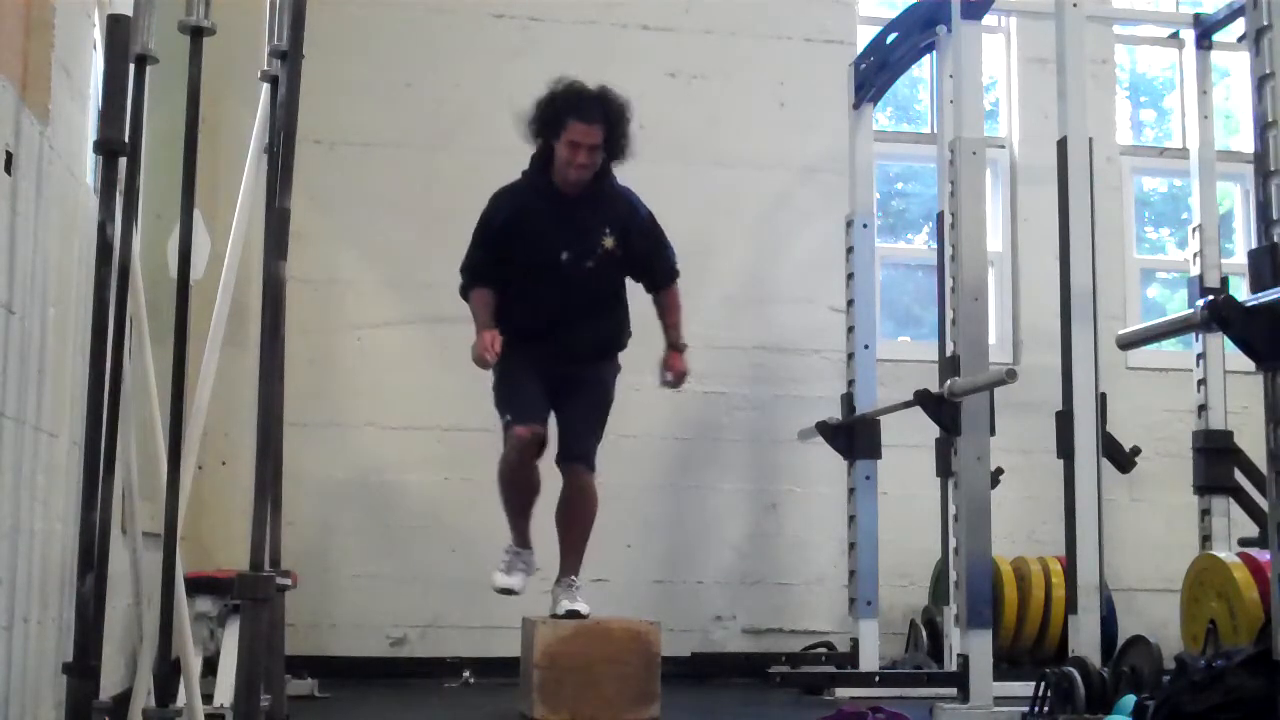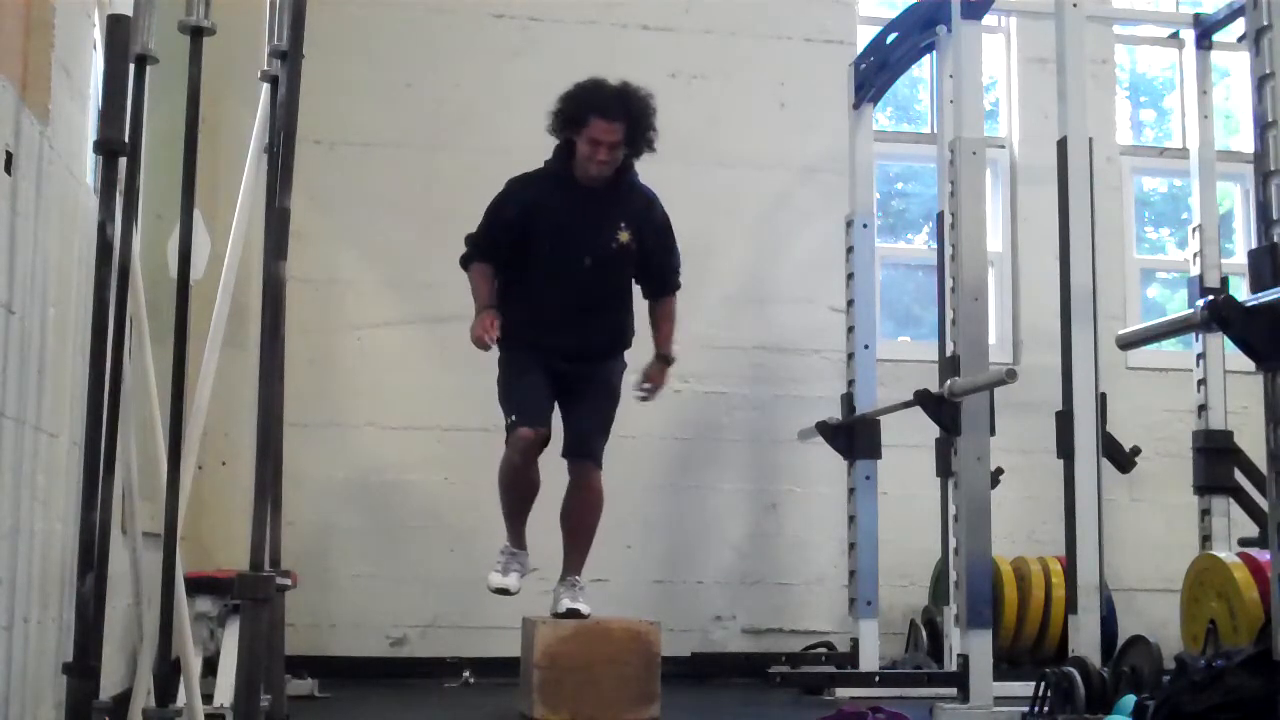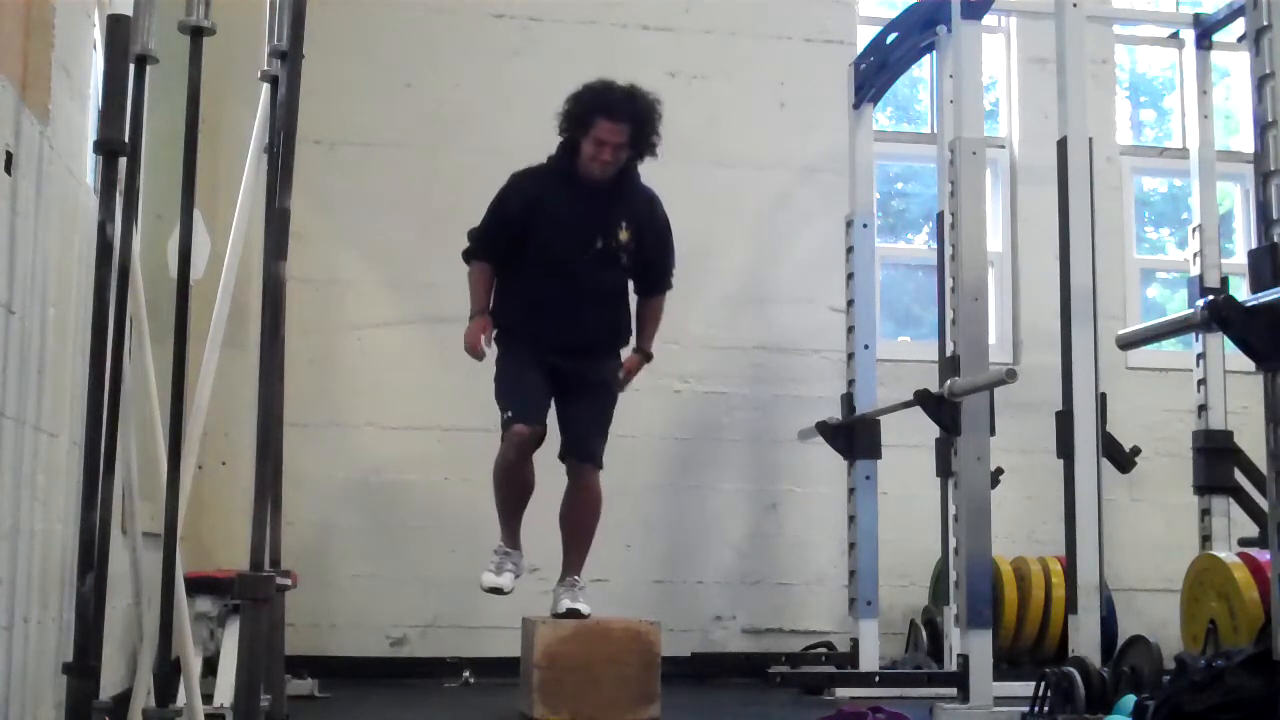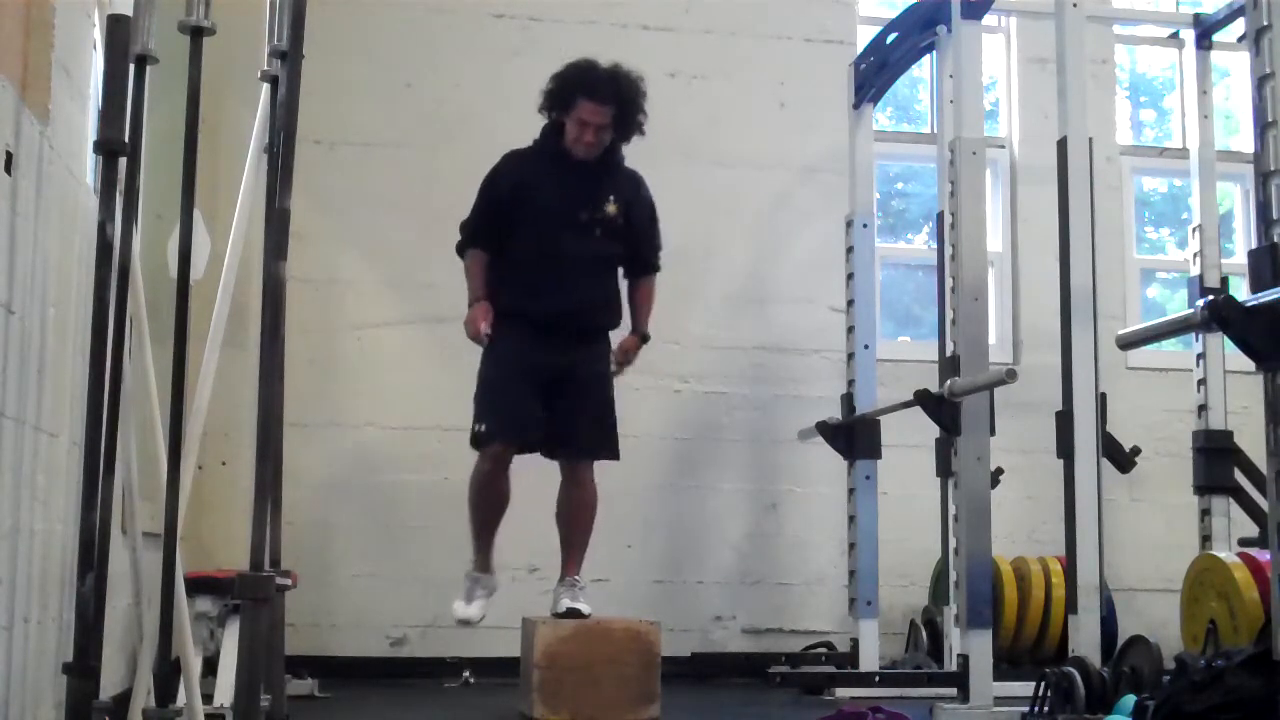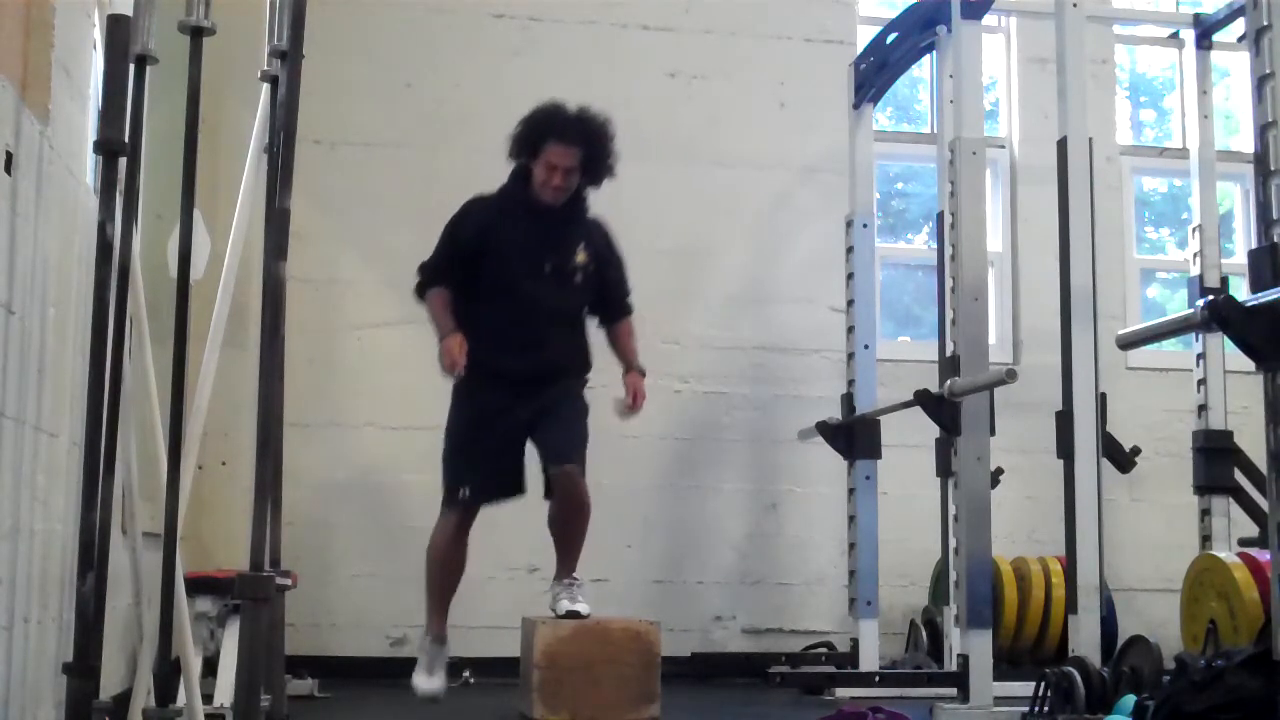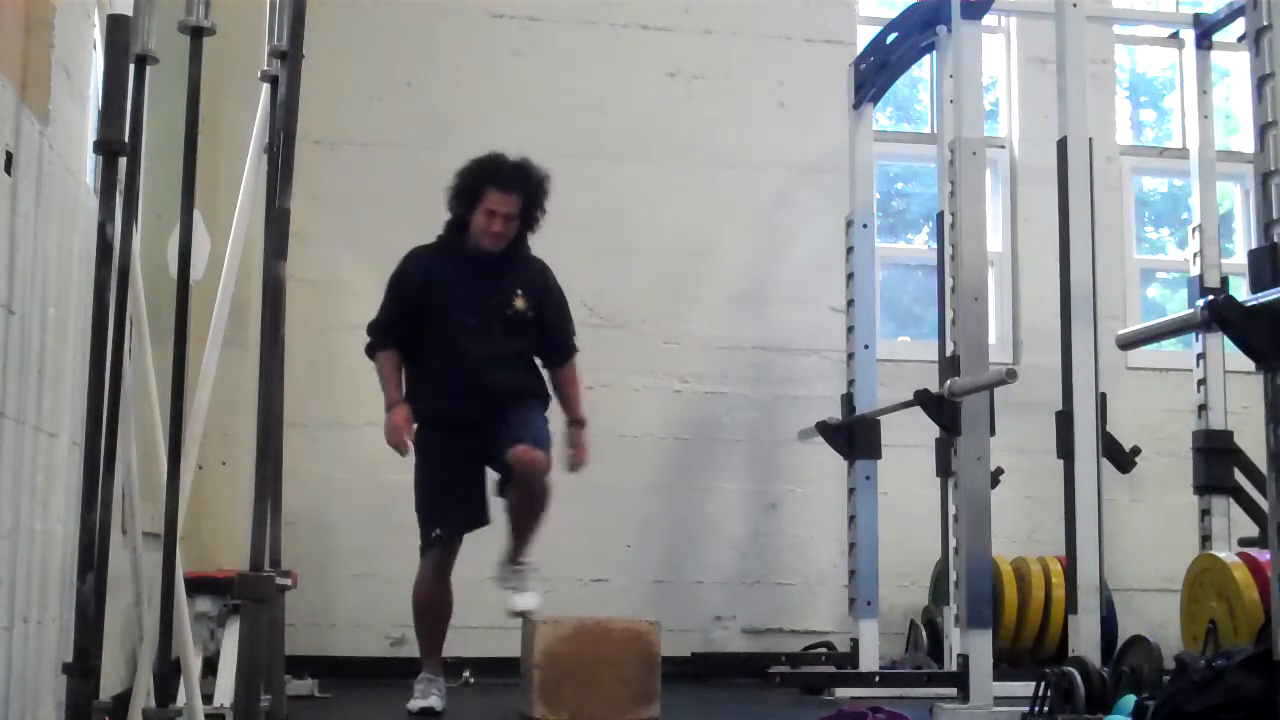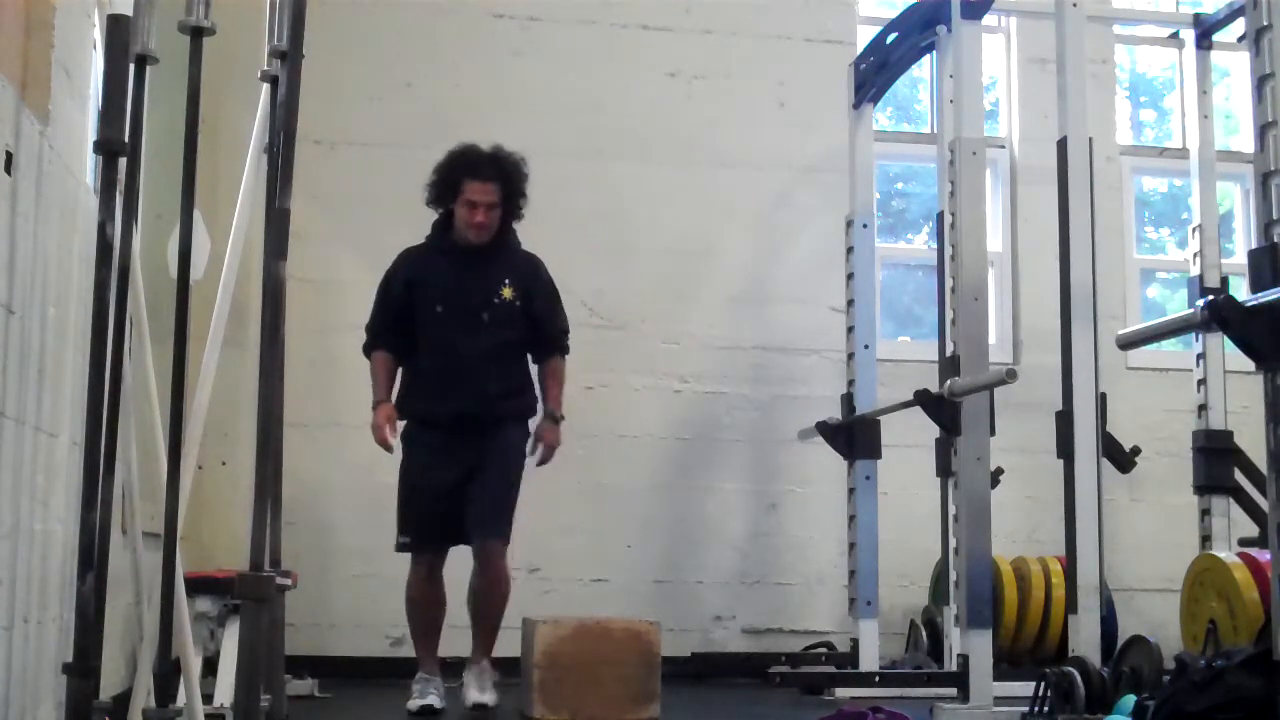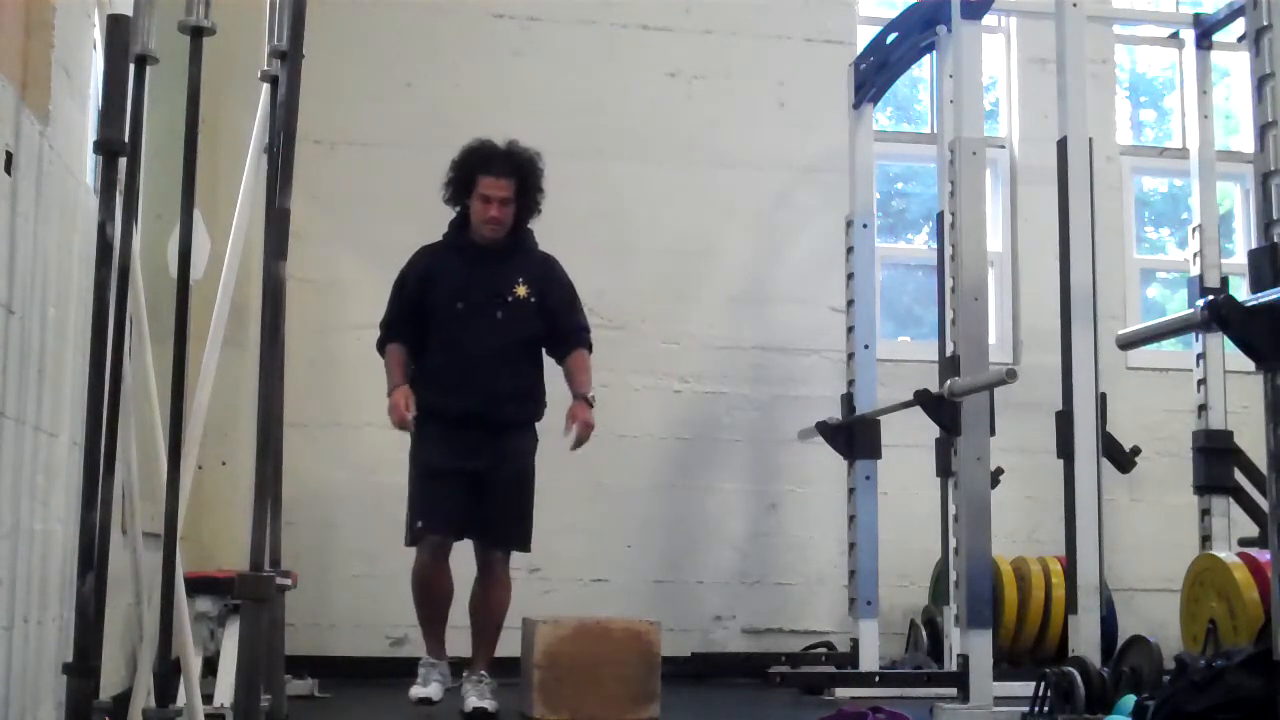
dt=0.3s
person 1, frame 1
left shoulder: (623, 209)
right shoulder: (511, 205)
left elbow: (662, 278)
right elbow: (478, 277)
left wrist: (675, 346)
right wrist: (486, 328)
left hip: (592, 361)
right hip: (524, 354)
left knee: (578, 467)
right knee: (522, 437)
left ankle: (568, 583)
right ankle: (519, 548)
person 1, frame 2
left shoulder: (641, 207)
right shoulder: (528, 193)
left elbow: (662, 286)
right elbow: (482, 254)
left wrist: (663, 356)
right wrist: (486, 310)
left hip: (598, 358)
right hip: (528, 347)
left knee: (585, 466)
right knee: (525, 439)
left ankle: (571, 584)
right ankle: (514, 549)
person 1, frame 3
left shoulder: (643, 207)
right shoulder: (530, 188)
left elbow: (654, 285)
right elbow: (483, 252)
left wrist: (641, 349)
right wrist: (480, 314)
left hip: (594, 358)
right hip: (525, 345)
left knee: (584, 467)
right knee: (520, 436)
left ankle: (570, 583)
right ankle: (509, 548)
person 1, frame 4
left shoulder: (628, 188)
right shoulder: (518, 170)
left elbow: (643, 266)
right elbow: (477, 240)
left wrist: (638, 330)
right wrist: (479, 299)
left hip: (586, 345)
right hip: (516, 336)
left knee: (579, 465)
right knee: (496, 450)
left ankle: (569, 583)
right ankle: (480, 572)
person 1, frame 5
left shoulder: (591, 236)
right shoulder: (483, 216)
left elbow: (615, 308)
right elbow: (436, 279)
left wrist: (632, 368)
right wrist: (449, 333)
left hip: (558, 383)
right hip: (487, 383)
left knee: (570, 479)
right knee: (457, 512)
left ankle: (566, 582)
right ankle: (433, 646)
person 1, frame 6
left shoulder: (534, 277)
right shoulder: (422, 267)
left elbow: (559, 354)
right elbow: (385, 341)
left wrist: (576, 420)
right wrist: (396, 402)
left hip: (513, 407)
right hip: (442, 424)
left knee: (531, 462)
right knee: (437, 555)
left ankle: (515, 565)
right ankle: (430, 674)
person 1, frame 7
left shoulder: (526, 271)
right shoulder: (414, 266)
left elbow: (551, 347)
right elbow: (383, 341)
left wrist: (552, 413)
right wrist: (382, 400)
left hip: (501, 432)
right hip: (430, 433)
left knee: (490, 549)
right knee: (426, 558)
left ankle: (480, 667)
right ankle: (427, 674)
person 1, frame 8
left shoulder: (542, 271)
right shoulder: (430, 264)
left elbow: (573, 341)
right elbow: (396, 335)
left wrist: (582, 397)
right wrist: (398, 385)
left hip: (510, 435)
right hip: (439, 431)
left knee: (494, 557)
right knee: (432, 547)
right ankle: (434, 660)
